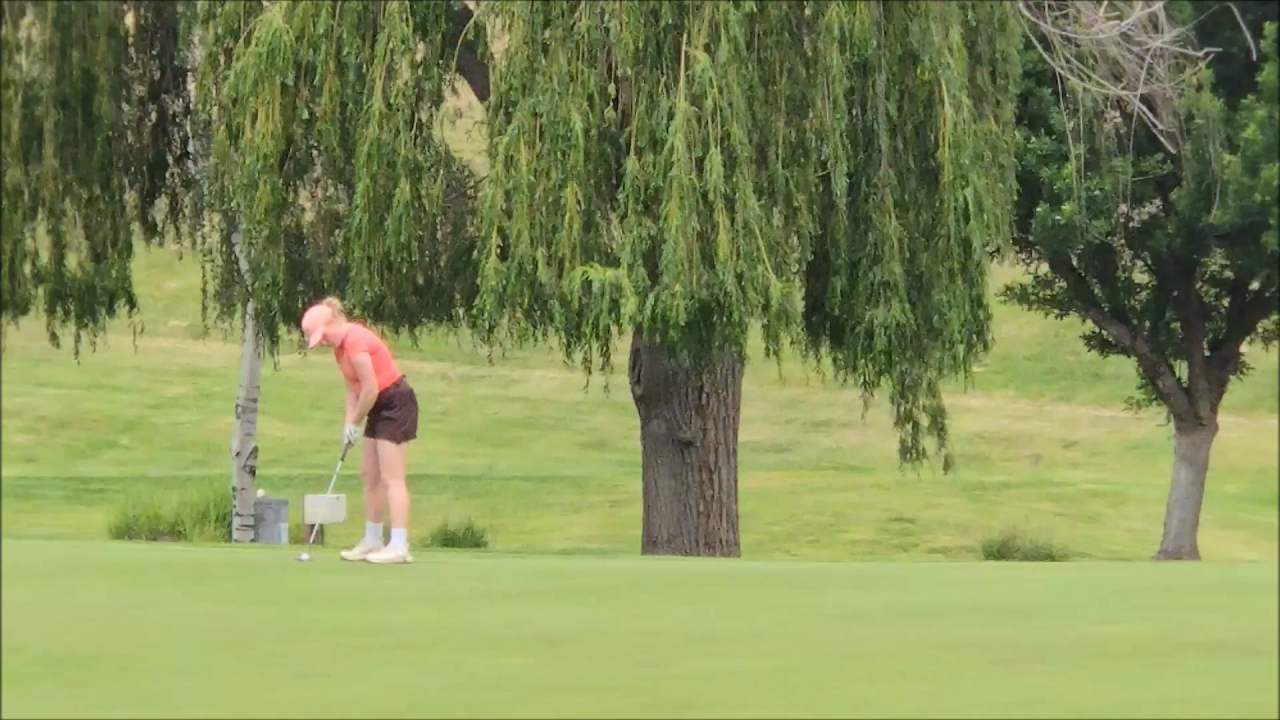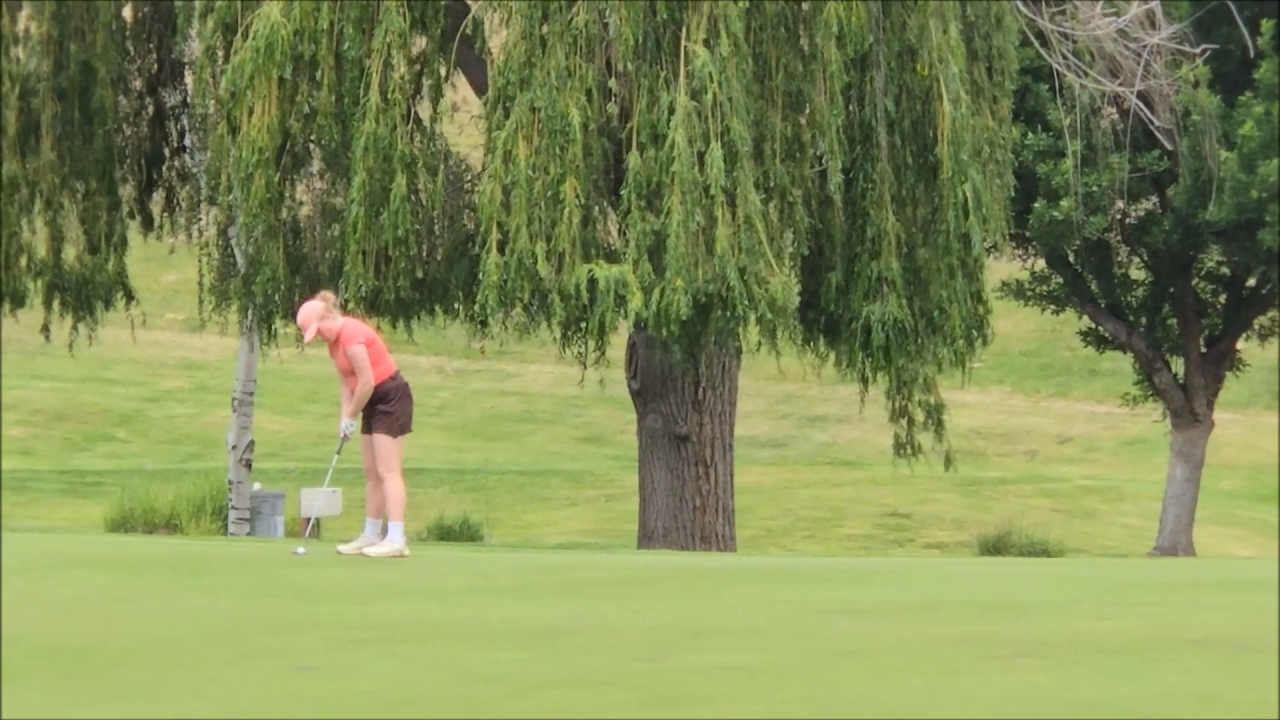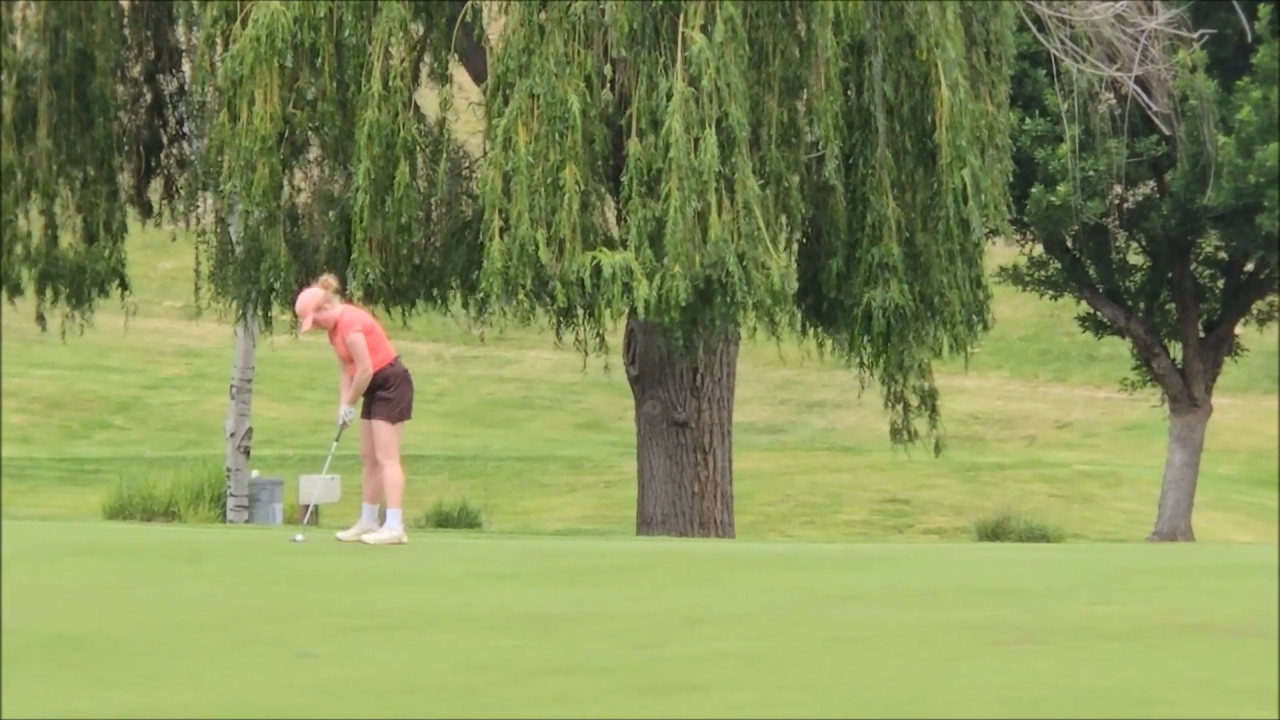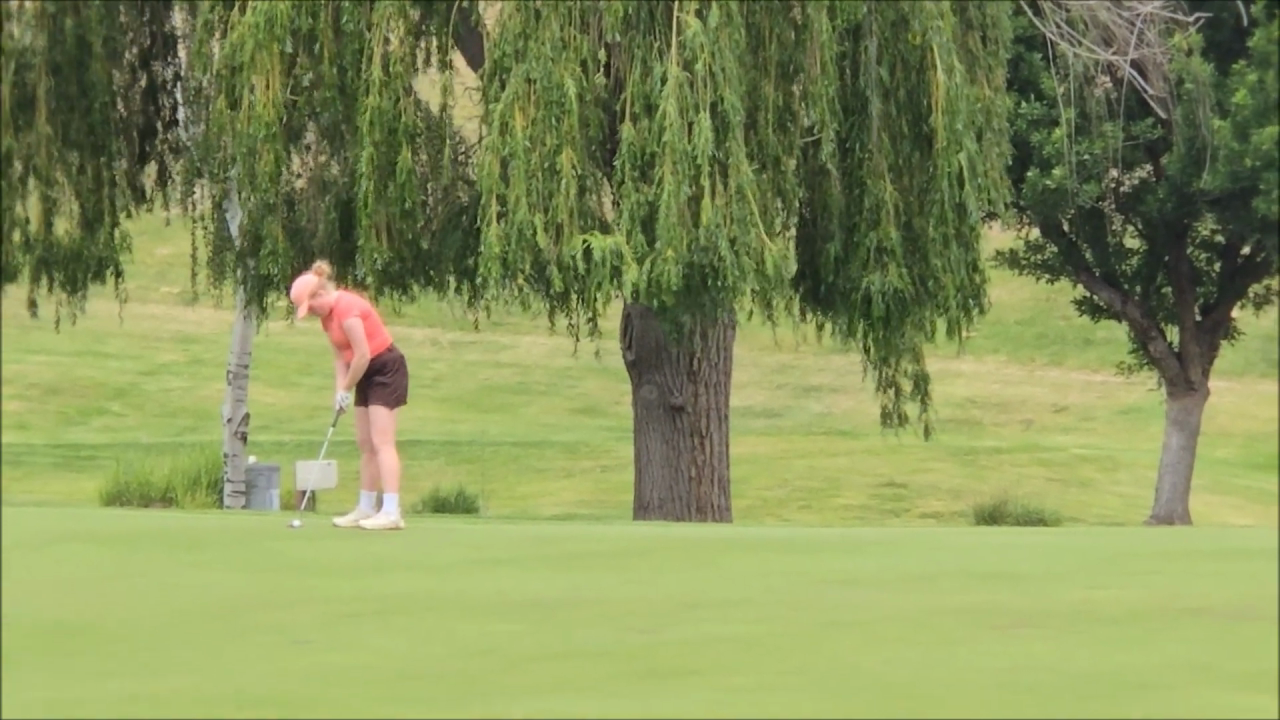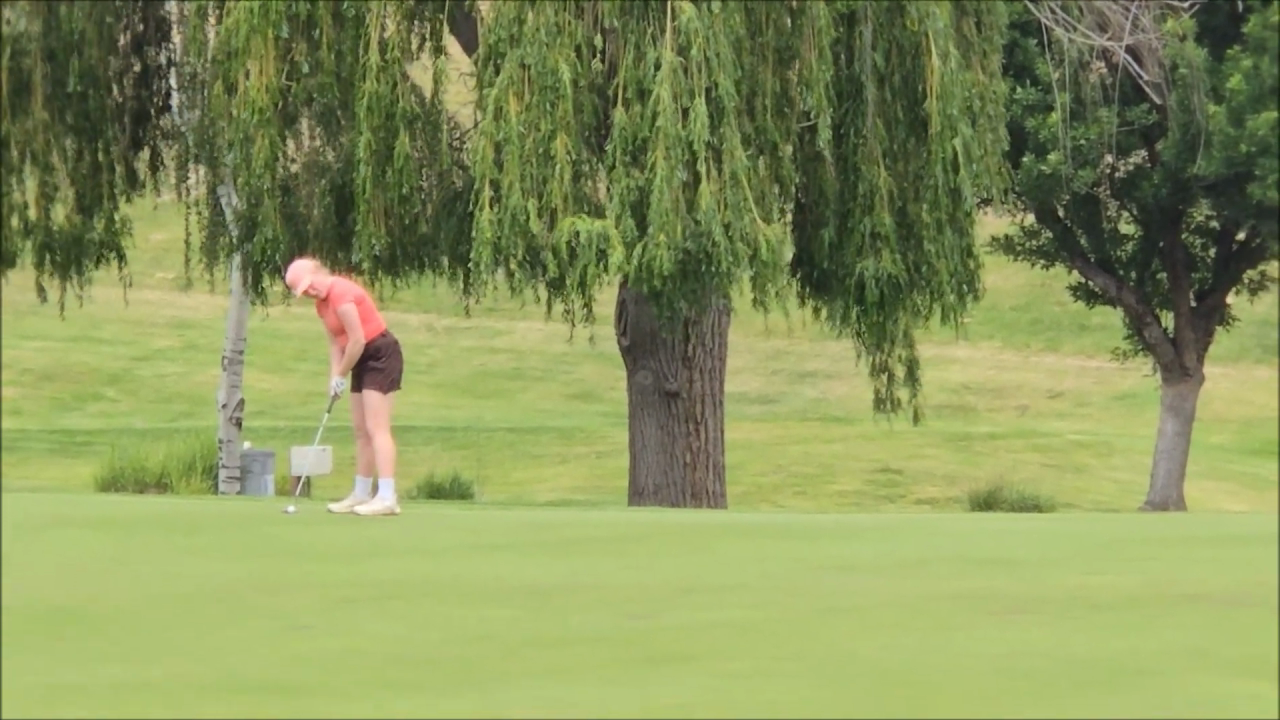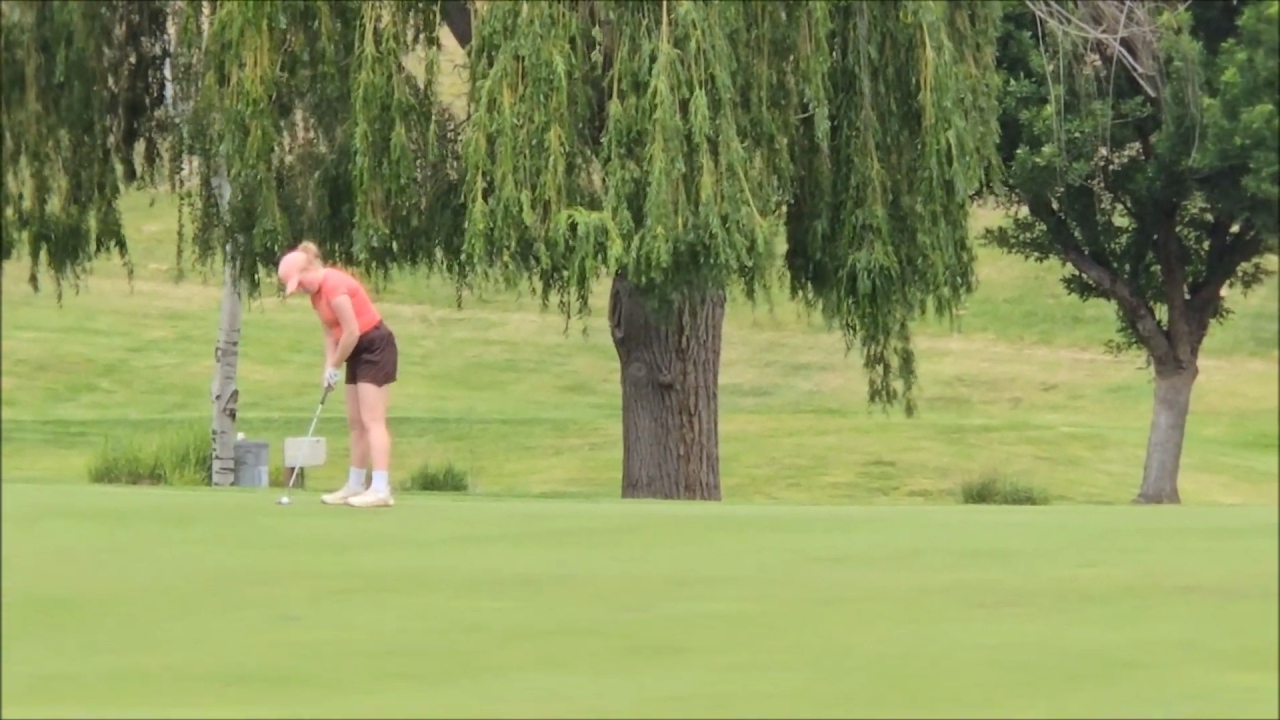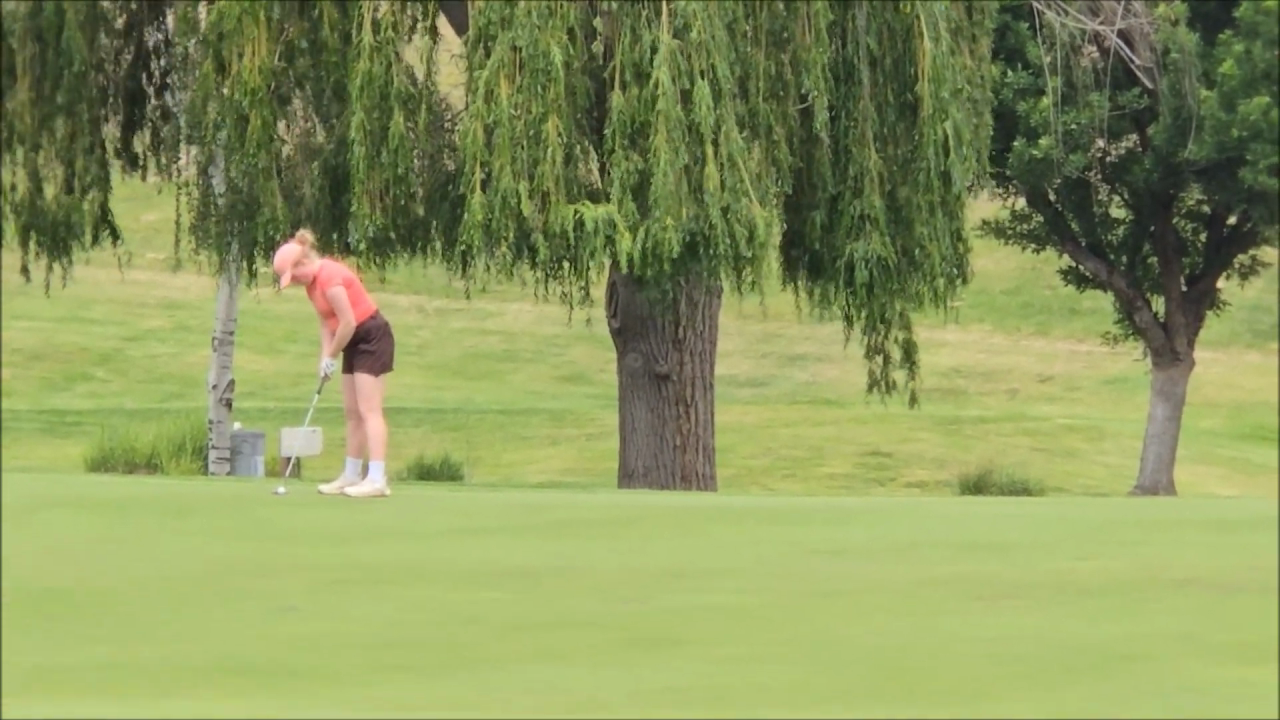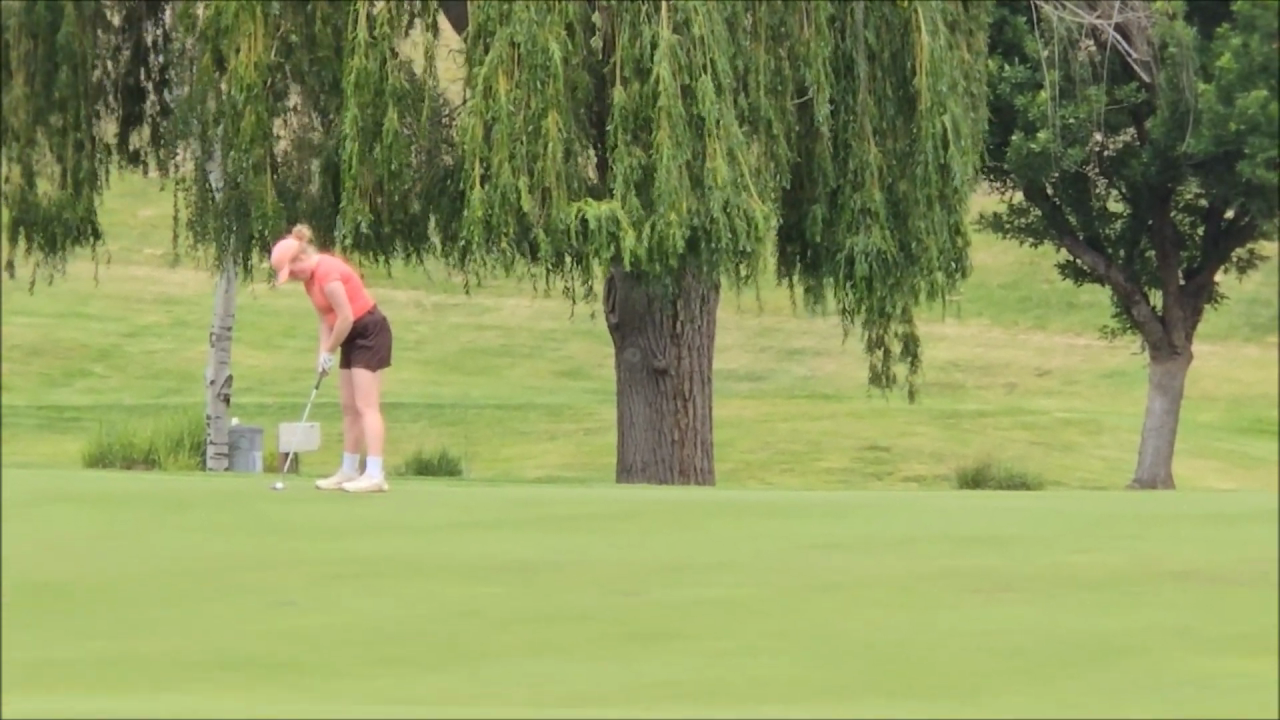
dt=0.5s
person 1, frame 1
left shoulder: (355, 342)
right shoulder: (340, 347)
left elbow: (371, 390)
right elbow: (353, 388)
left wrist: (355, 422)
right wrist: (349, 423)
left hip: (396, 405)
right hip: (380, 409)
left knee: (391, 478)
right knee: (370, 475)
left ankle: (399, 546)
right ankle: (372, 540)
person 1, frame 2
left shoulder: (351, 334)
right shoulder: (334, 342)
left elbow: (367, 382)
right elbow: (346, 383)
left wrist: (351, 416)
right wrist: (345, 418)
left hip: (391, 399)
right hip: (374, 403)
left knee: (387, 471)
right knee: (372, 472)
left ankle: (396, 540)
right ankle: (371, 536)
person 1, frame 3
left shoulder: (349, 322)
right shoulder: (335, 328)
left elbow: (365, 370)
right elbow: (347, 369)
left wrist: (349, 403)
right wrist: (344, 405)
left hip: (391, 385)
right hip: (375, 389)
left knee: (386, 458)
right knee: (368, 458)
left ankle: (394, 527)
right ankle: (368, 522)
person 1, frame 4
left shoulder: (347, 307)
right shoulder: (327, 316)
left elbow: (362, 355)
right elbow: (341, 356)
left wrist: (346, 389)
right wrist: (341, 390)
left hip: (387, 371)
right hip: (367, 375)
left knee: (381, 443)
right knee: (366, 445)
left ankle: (391, 512)
right ankle: (366, 508)
person 1, frame 5
left shoulder: (341, 293)
right shoulder: (322, 303)
left elbow: (357, 340)
right elbow: (336, 342)
left wrist: (341, 374)
right wrist: (334, 376)
left hip: (381, 356)
right hip: (363, 361)
left knee: (376, 428)
right knee: (361, 431)
left ankle: (387, 497)
right ankle: (361, 494)
person 1, frame 6
left shoulder: (334, 285)
right shoulder: (317, 293)
left elbow: (352, 332)
right elbow: (331, 333)
left wrist: (335, 366)
right wrist: (329, 367)
left hip: (375, 348)
right hip: (358, 353)
left knee: (372, 420)
right knee: (356, 422)
left ankle: (381, 489)
right ankle: (355, 485)
person 1, frame 7
left shoulder: (328, 276)
right shoulder: (313, 282)
left elbow: (347, 322)
right elbow: (326, 322)
left wrist: (331, 356)
right wrist: (325, 358)
left hip: (372, 338)
right hip: (355, 343)
left knee: (368, 410)
right knee: (352, 412)
left ankle: (377, 479)
right ankle: (351, 475)
person 1, frame 8
left shoulder: (327, 271)
right shoulder: (310, 278)
left elbow: (346, 317)
right elbow: (325, 318)
left wrist: (329, 351)
right wrist: (323, 353)
left hip: (370, 334)
right hip: (353, 338)
left knee: (365, 405)
right knee: (349, 407)
left ankle: (375, 474)
right ankle: (349, 471)
